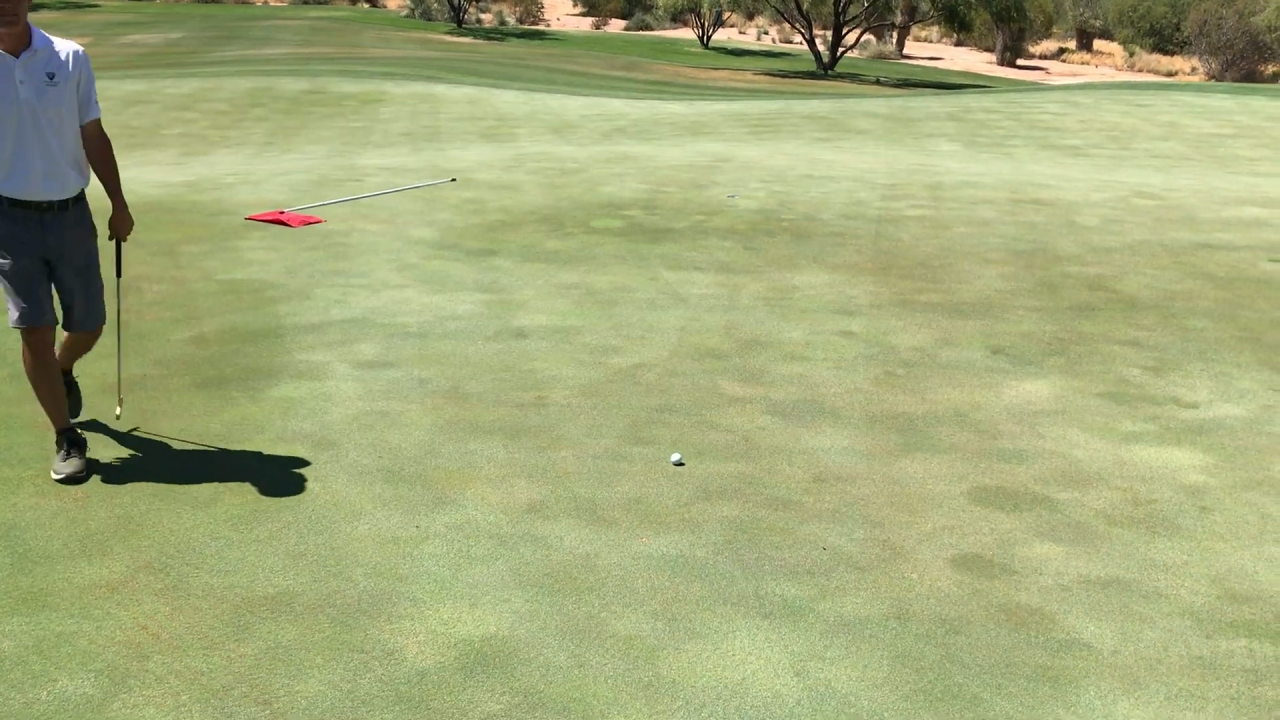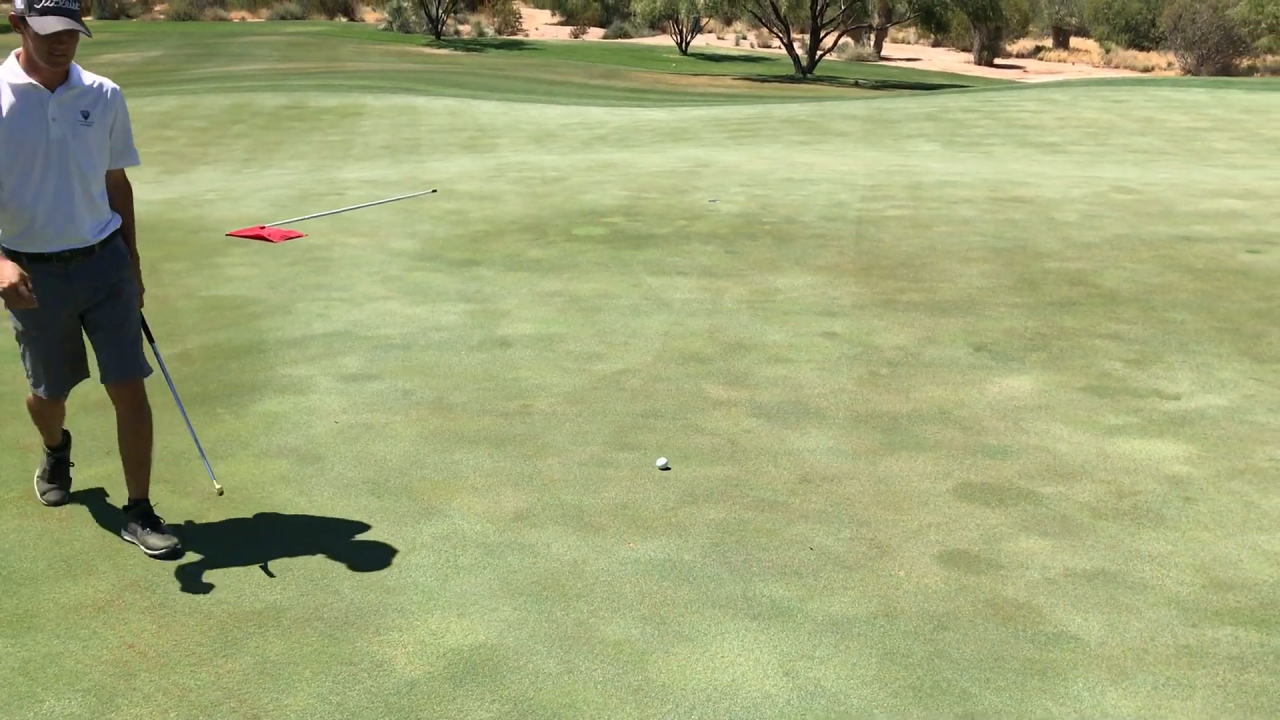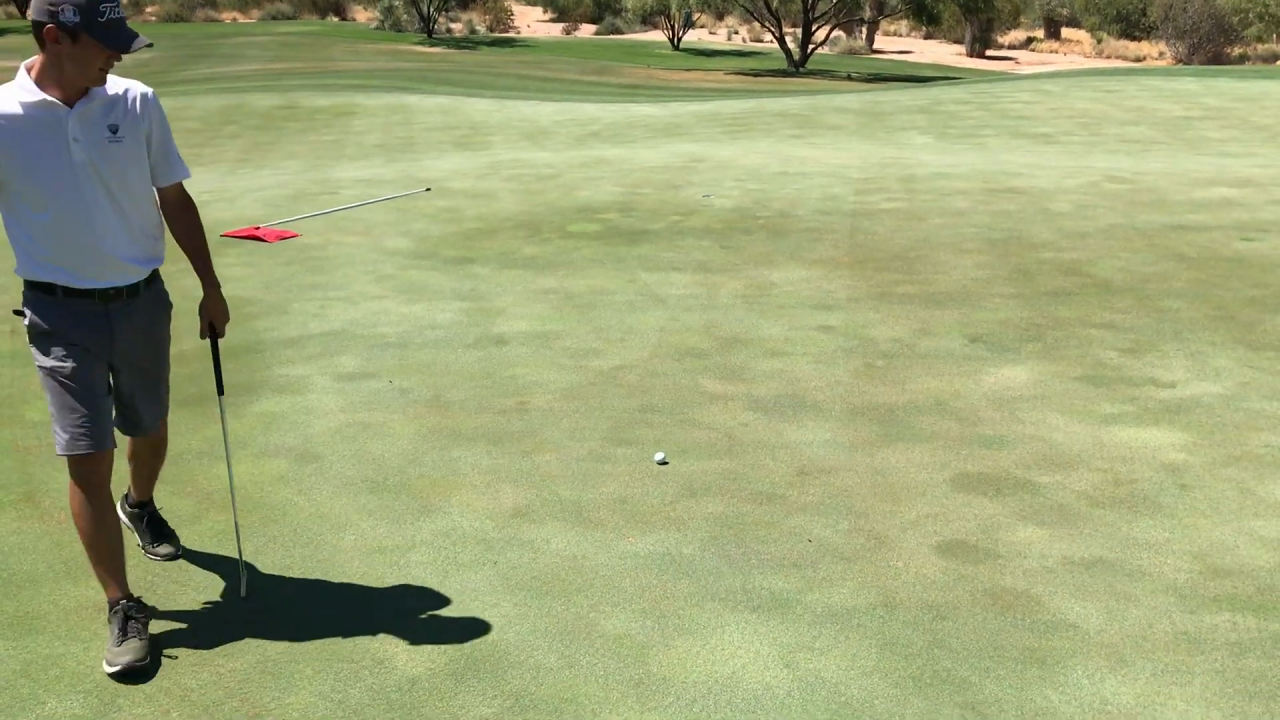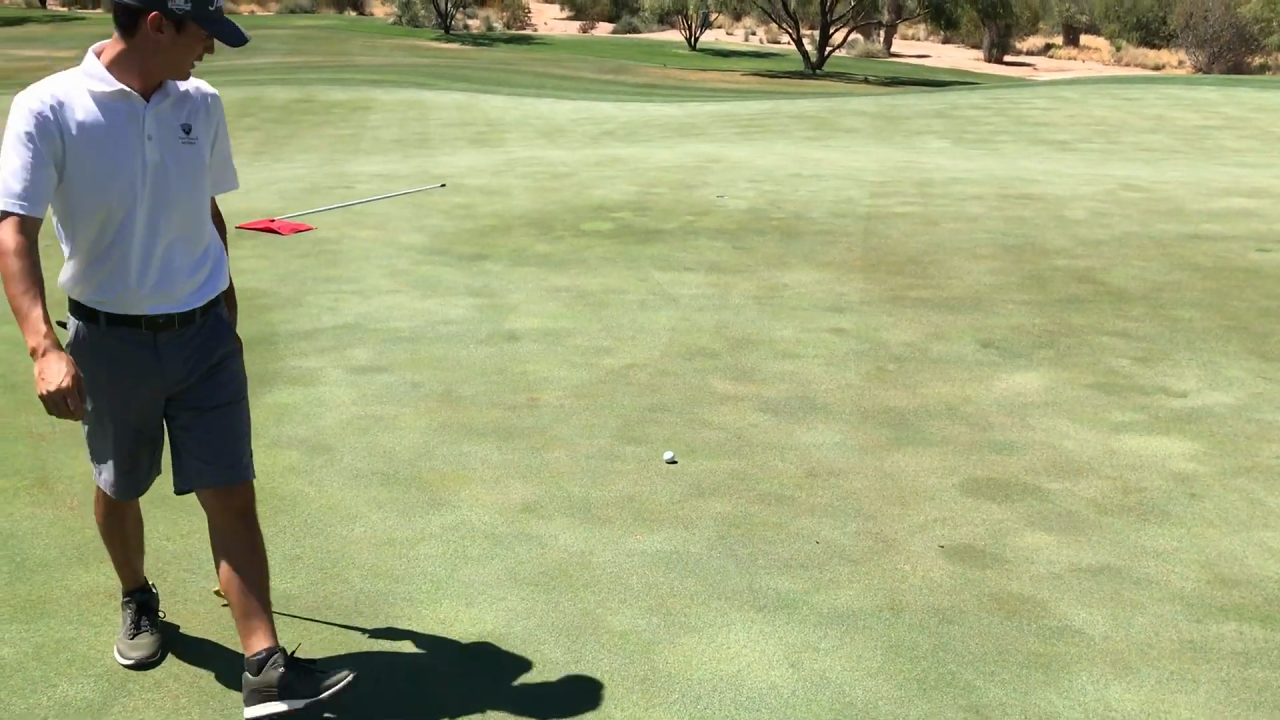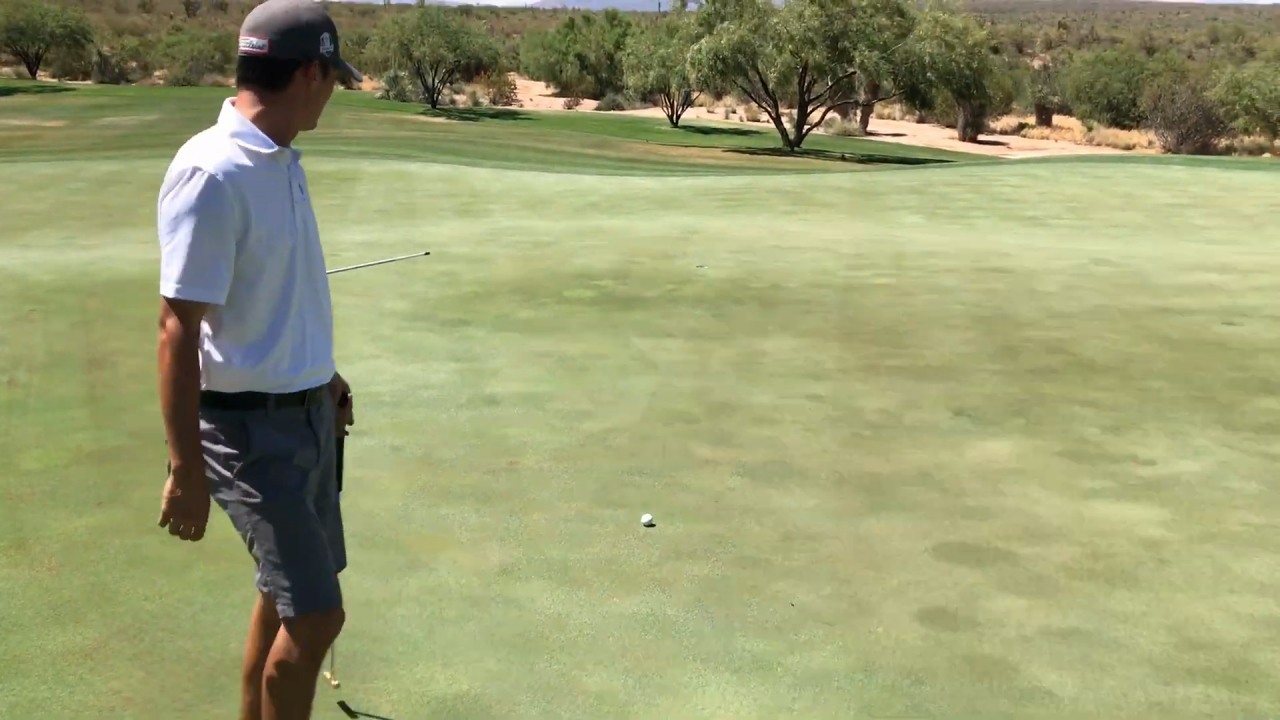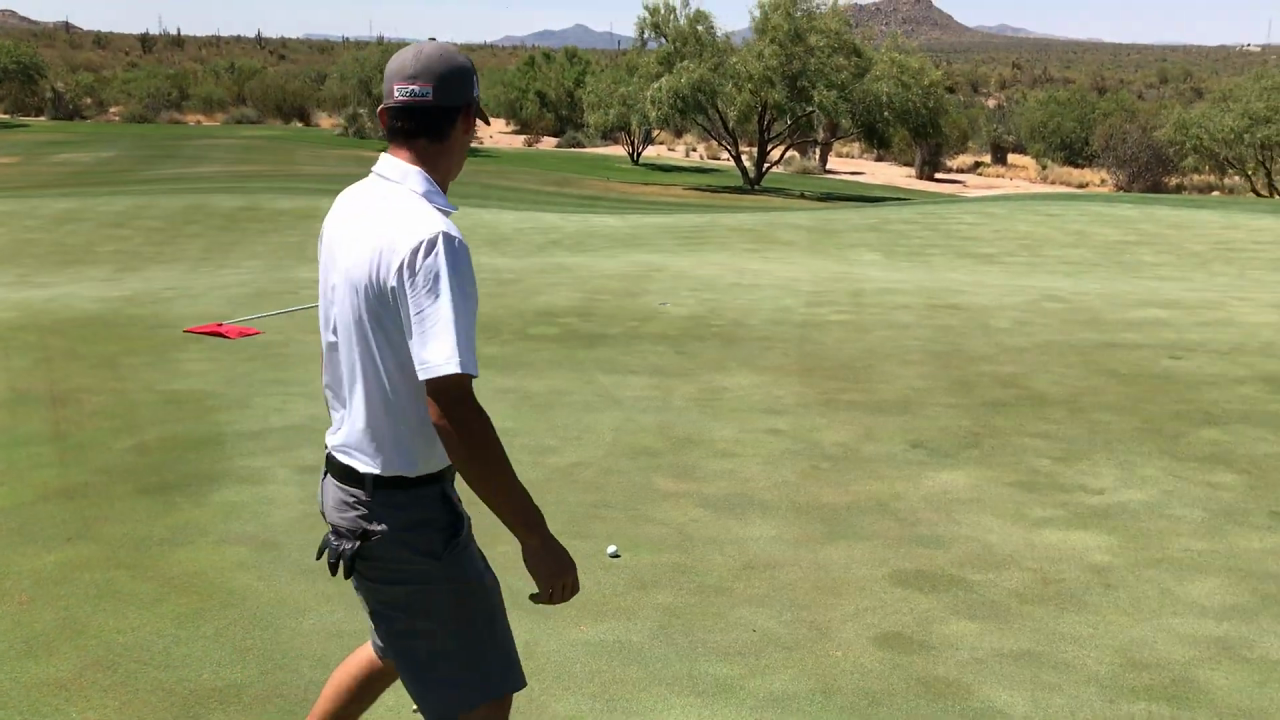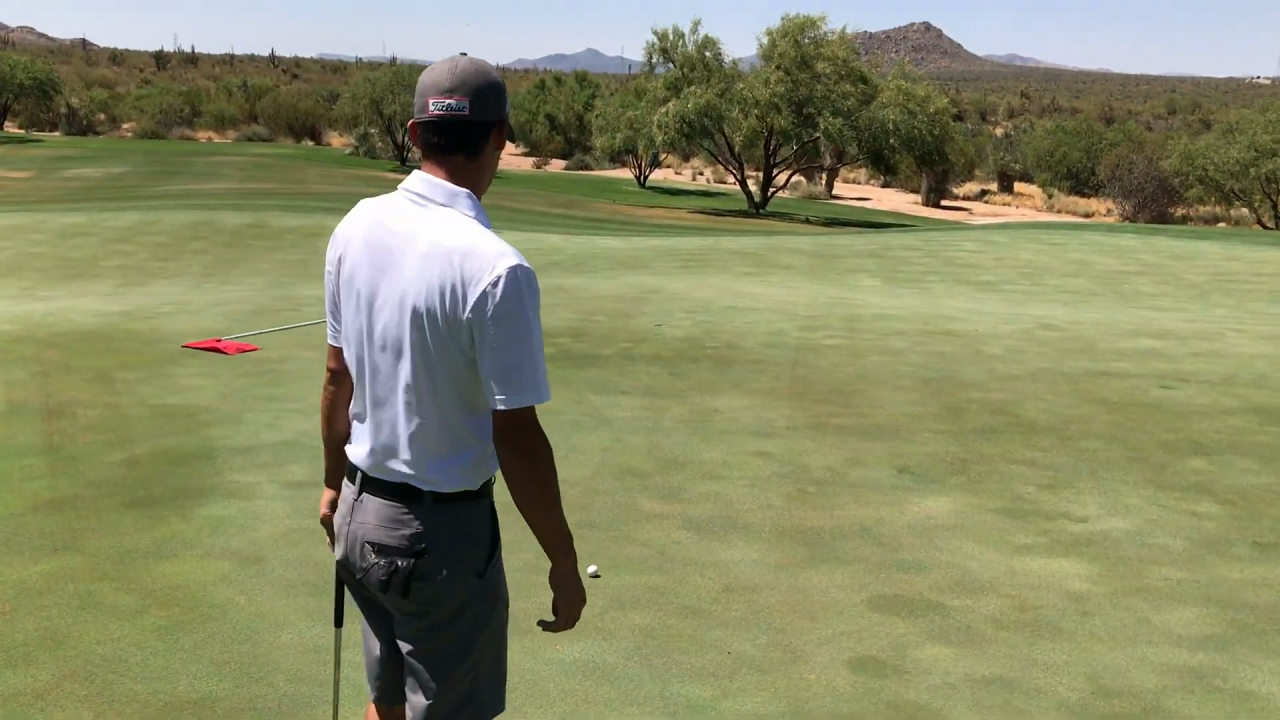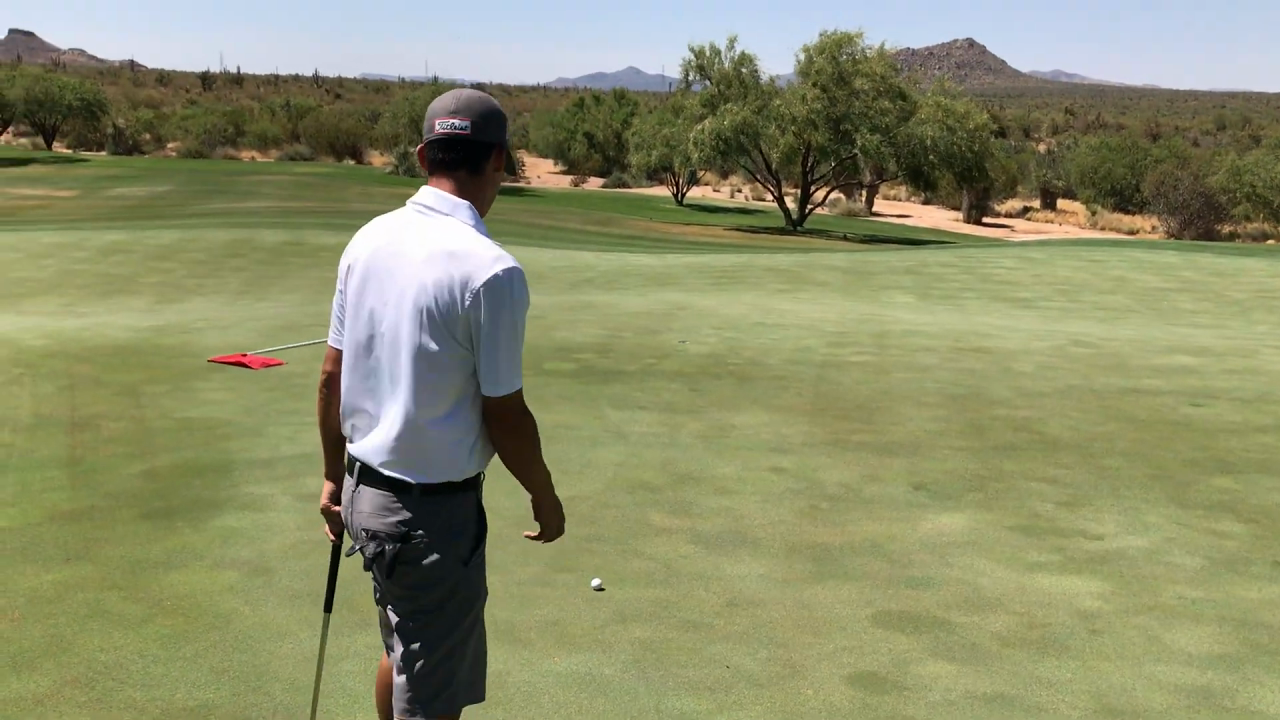
dt=0.5s
person 1, frame 1
left shoulder: (70, 58)
left elbow: (93, 136)
left wrist: (119, 205)
left hip: (71, 215)
left knee: (87, 325)
left ankle: (59, 373)
right ankle: (67, 437)
person 1, frame 2
left shoulder: (104, 96)
left wrist: (133, 262)
left hip: (104, 263)
left knee: (129, 388)
right knee: (48, 393)
left ankle: (138, 510)
right ankle: (56, 449)
person 1, frame 3
left shoulder: (138, 104)
left elbow: (174, 200)
left wrist: (211, 288)
left hip: (142, 301)
right hip: (60, 314)
left knee: (147, 432)
right knee: (89, 463)
left ankle: (139, 503)
right ankle: (124, 611)
person 1, frame 4
left shoulder: (202, 105)
left wrist: (225, 303)
left hip: (204, 334)
right hip: (111, 340)
left knee: (231, 496)
right knee: (119, 492)
right ankle: (137, 599)
person 1, frame 5
left shoulder: (279, 162)
right shoulder: (212, 172)
right elbow: (180, 328)
left wrist: (322, 373)
right wrist: (184, 465)
left hip: (299, 412)
right hip: (249, 430)
left knee: (285, 598)
right knee: (314, 617)
person 1, frame 6
left shoulder: (351, 206)
right shoulder: (429, 236)
right elbow: (450, 409)
right wrist: (537, 540)
left hip: (350, 481)
right hip: (408, 507)
left knee: (401, 645)
person 1, frame 7
left shoulder: (355, 228)
right shoulder: (496, 268)
left elbow: (338, 377)
right elbow: (517, 438)
right wrist: (564, 563)
left hip: (362, 512)
right hip: (443, 530)
person 1, frame 8
left shoulder: (368, 240)
right shoulder: (490, 270)
left elbow: (332, 376)
right elbow: (504, 417)
left wrist: (334, 476)
right wrist: (545, 497)
left hip: (367, 492)
right hip: (433, 513)
left knee: (403, 653)
